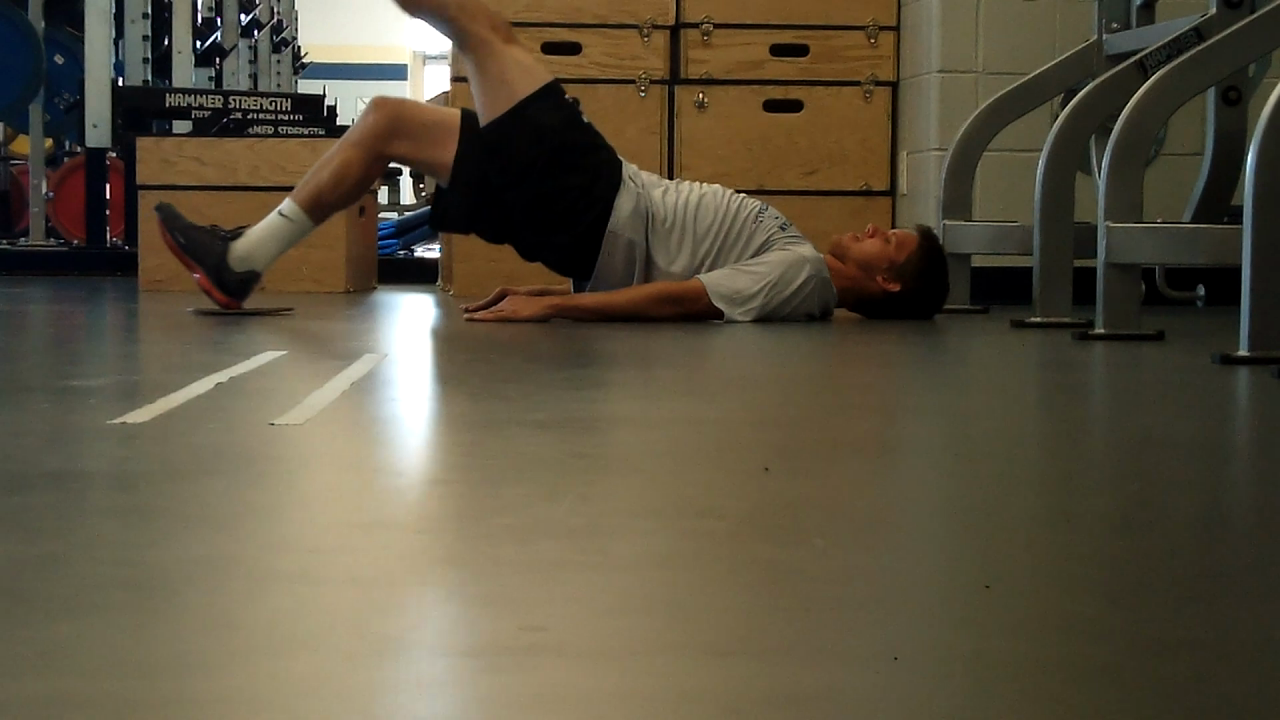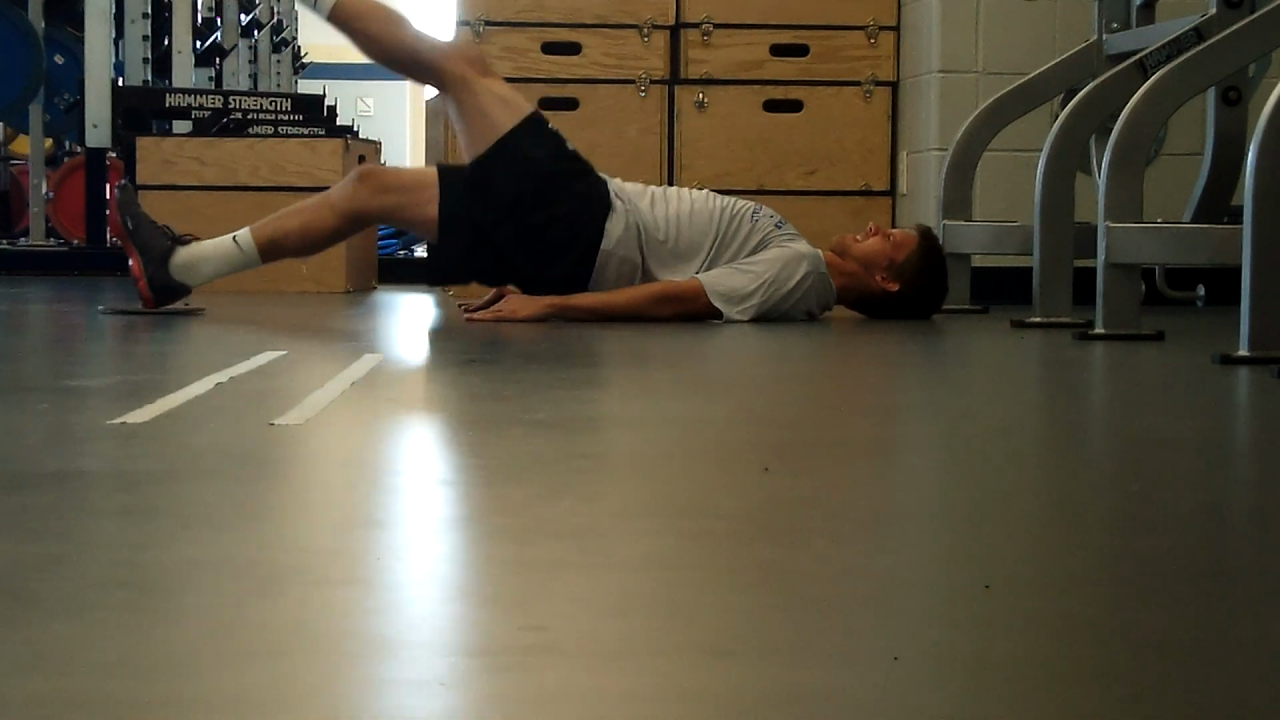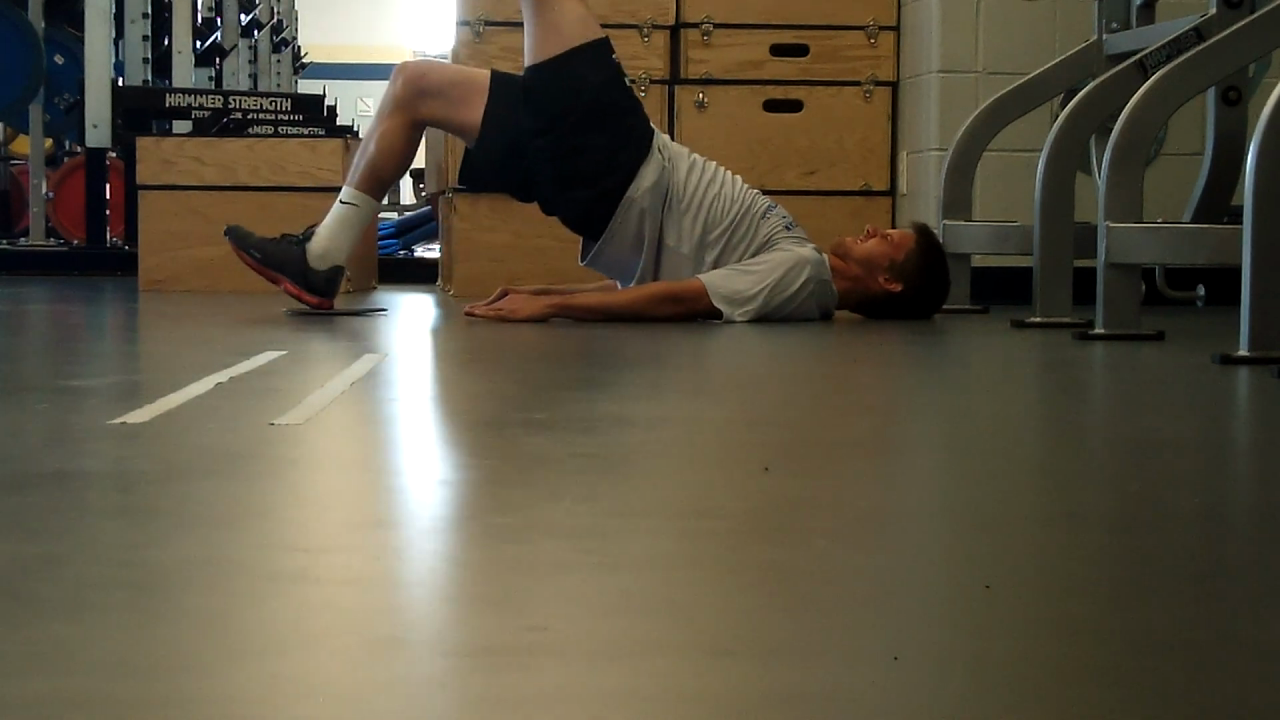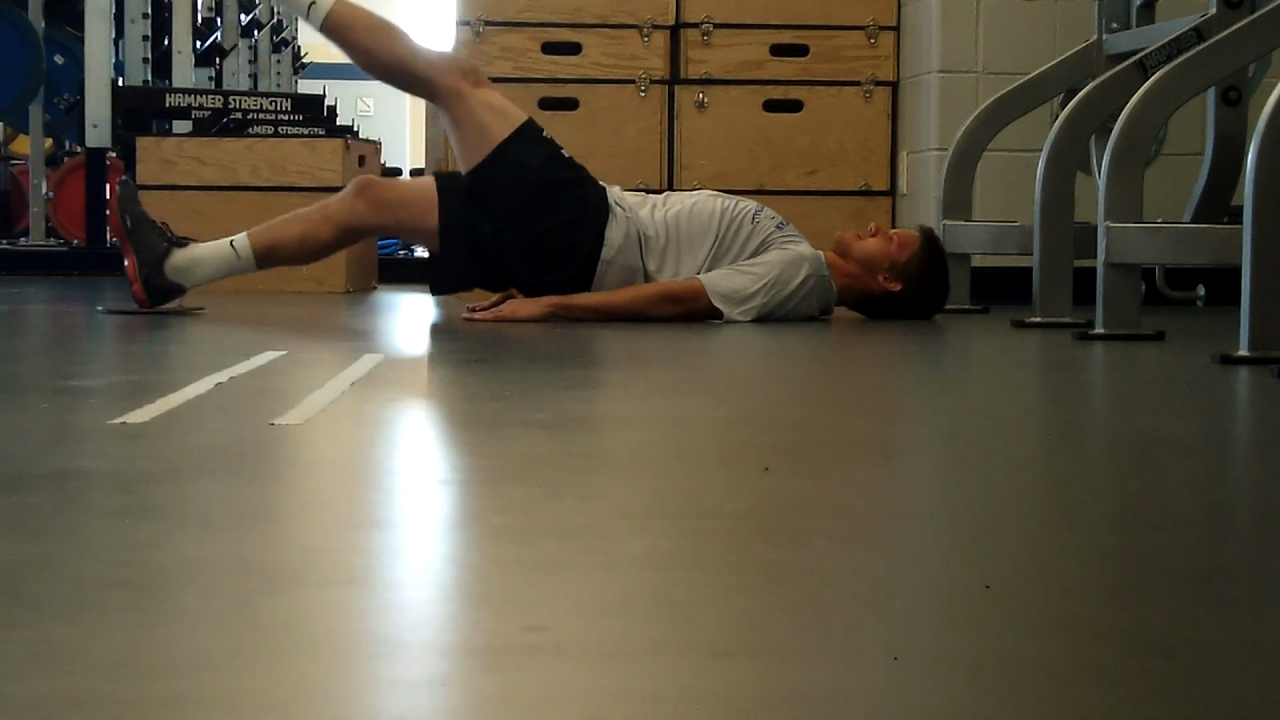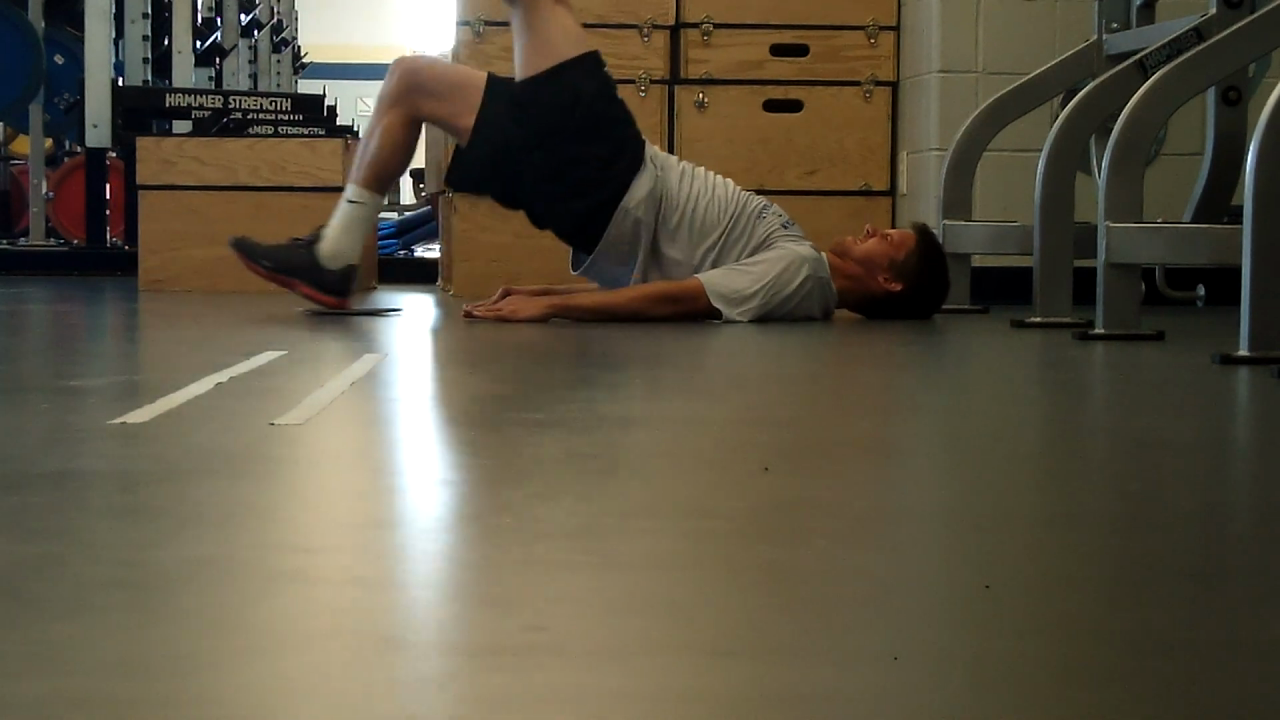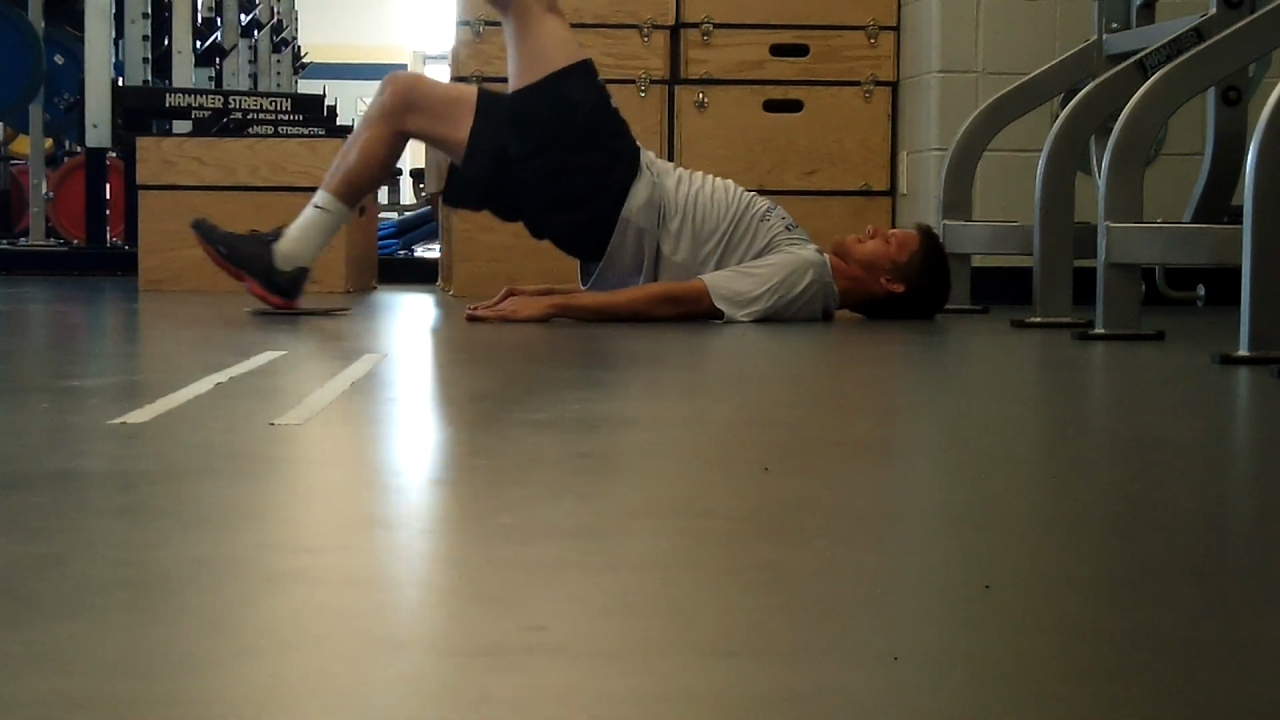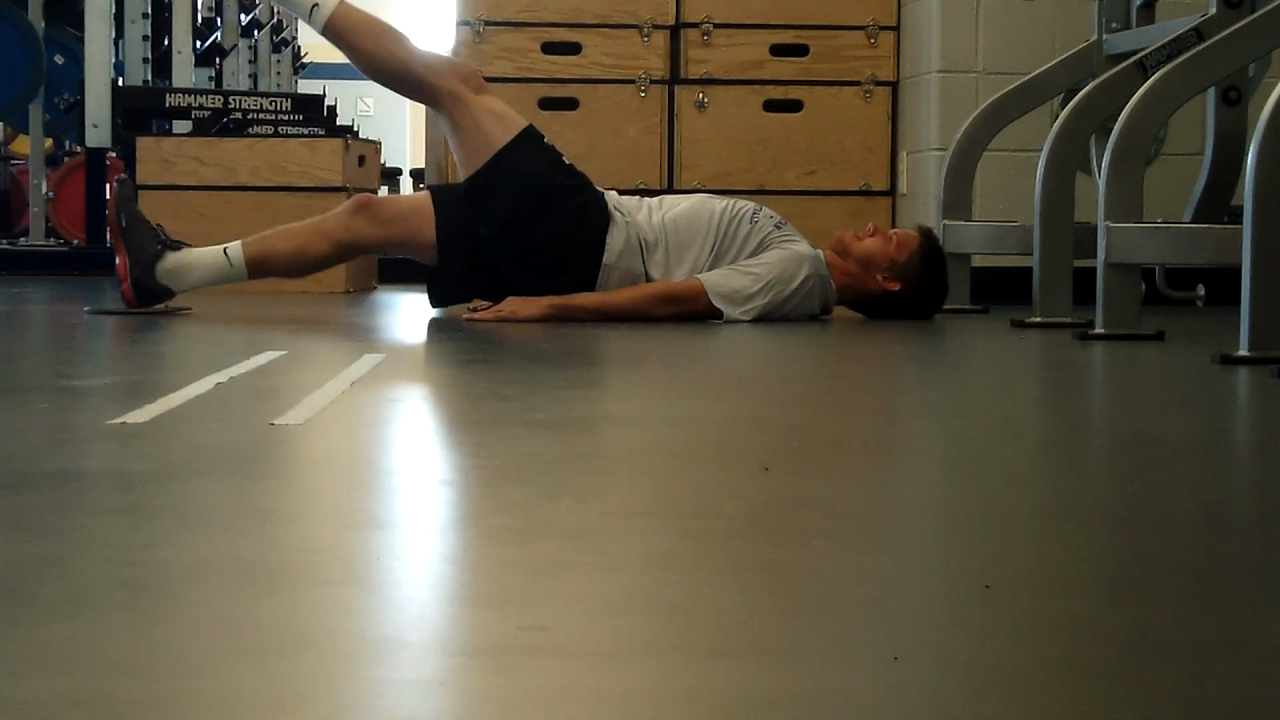
dt=0.7s
person 1, frame 1
left shoulder: (801, 273)
right shoulder: (797, 269)
left elbow: (677, 300)
left wrist: (551, 305)
right wrist: (560, 287)
left hip: (597, 210)
right hip: (599, 211)
right knee: (389, 118)
right ankle: (245, 258)
person 1, frame 2
left shoulder: (799, 271)
right shoulder: (794, 266)
left elbow: (678, 298)
left wrist: (549, 304)
right wrist: (536, 285)
left hip: (589, 232)
right hip: (589, 235)
left knee: (457, 69)
right knee: (370, 186)
right ankle: (183, 266)
person 1, frame 3
left shoulder: (802, 275)
right shoulder: (799, 269)
left elbow: (679, 302)
left wrist: (552, 305)
right knee: (416, 85)
right ankle: (324, 257)
person 1, frame 4
left shoulder: (799, 273)
right shoulder: (794, 264)
left elbow: (677, 299)
left wrist: (549, 305)
left hip: (582, 240)
right hip: (592, 226)
left knee: (456, 76)
right knee: (366, 199)
right ankle: (174, 269)
person 1, frame 5
left shoulder: (799, 273)
right shoulder: (800, 267)
left elbow: (680, 301)
left wrist: (552, 305)
left hip: (609, 182)
right hip: (612, 188)
right knee: (411, 81)
right ankle: (331, 258)
person 1, frame 6
left shoulder: (804, 277)
right shoulder: (799, 264)
left elbow: (681, 300)
left wrist: (554, 305)
right wrist: (556, 289)
left hip: (607, 194)
right hip: (617, 205)
right knee: (403, 95)
right ankle: (288, 258)
person 1, frame 7
left shoulder: (799, 272)
right shoulder: (795, 265)
left elbow: (676, 299)
left wrist: (549, 306)
left hip: (583, 247)
right hip: (590, 232)
left knee: (456, 83)
right knee: (366, 217)
right ankle: (167, 272)
